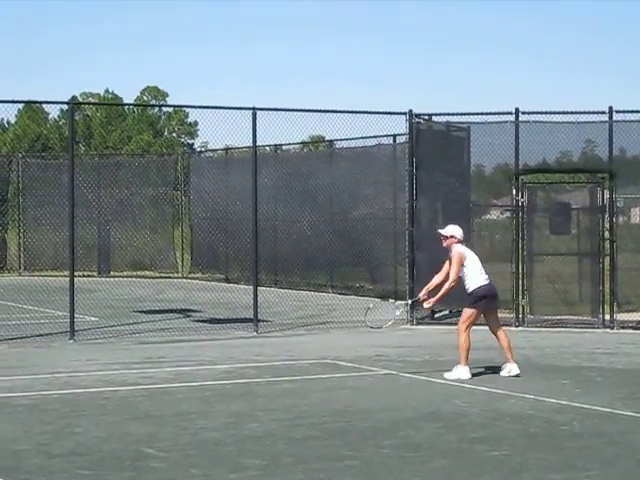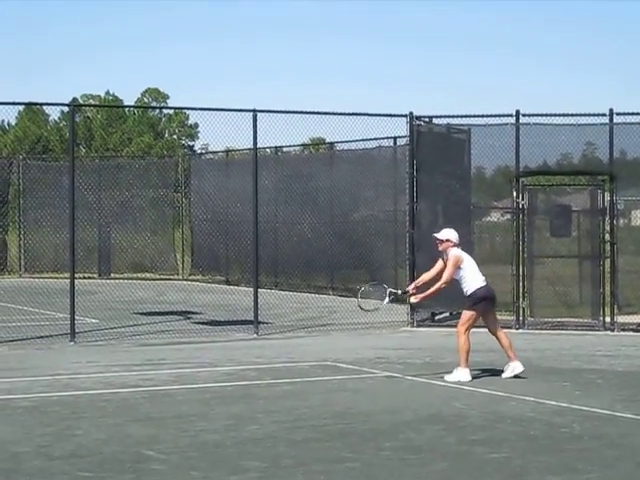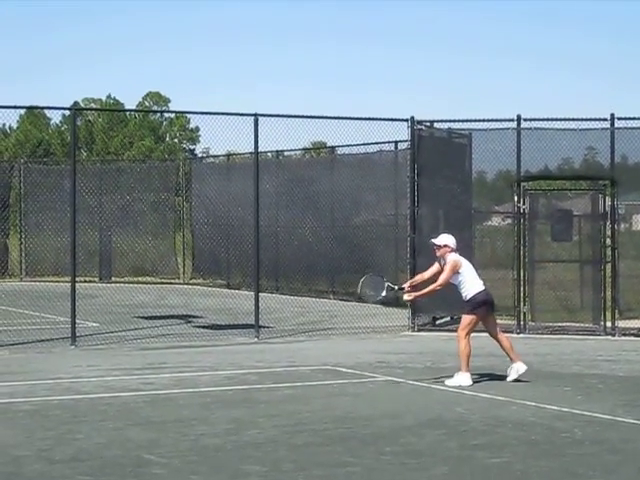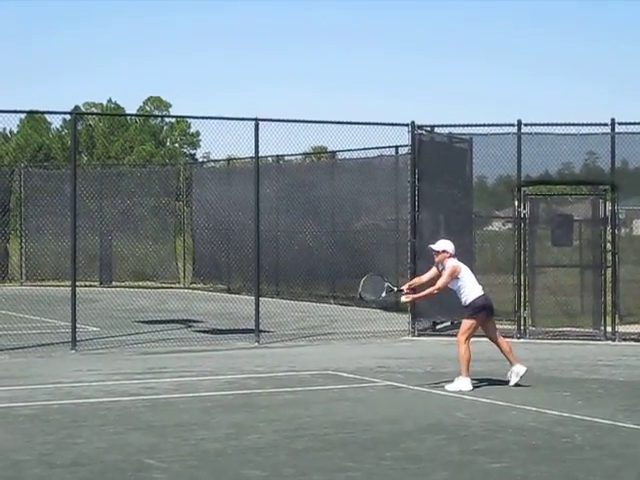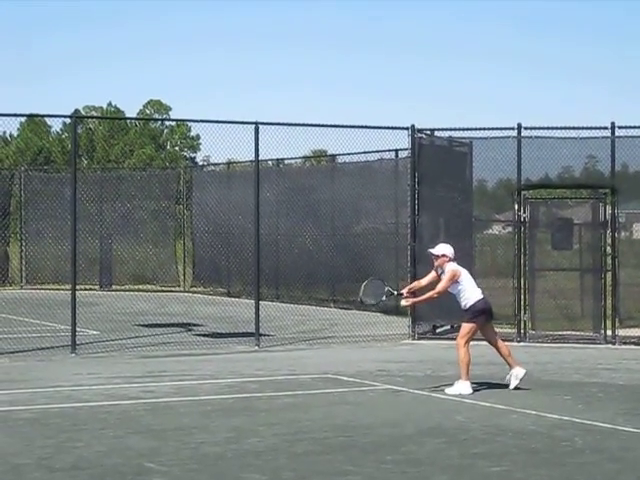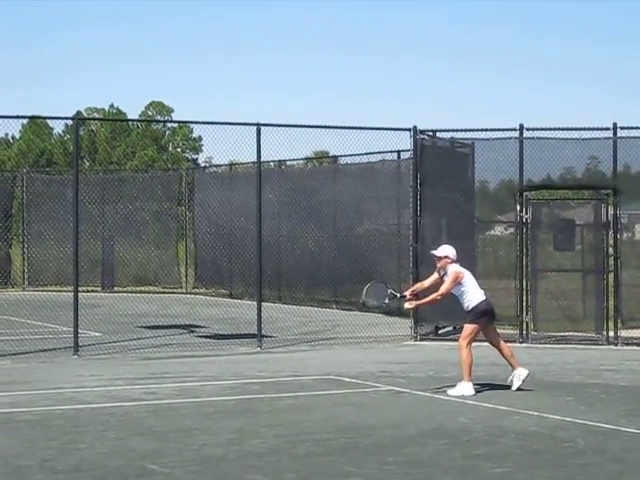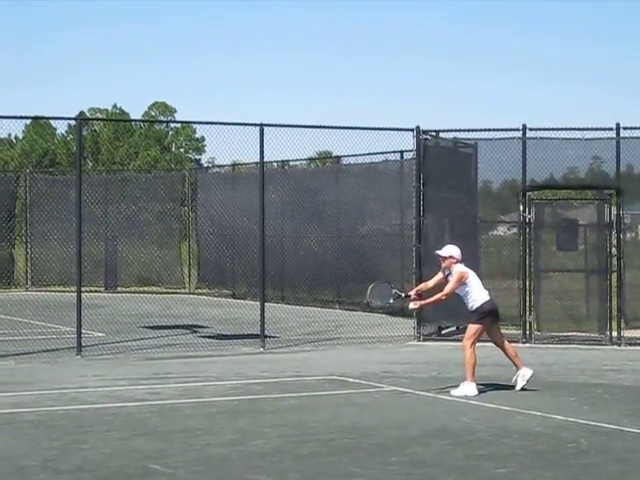
dt=0.1s
person 1, frame 1
left shoulder: (458, 253)
right shoulder: (454, 253)
left elbow: (452, 281)
right elbow: (442, 275)
left wrist: (435, 300)
right wrist: (425, 290)
left hip: (480, 292)
right hip: (487, 290)
left knee: (463, 328)
right knee: (496, 328)
left ankle: (463, 368)
right ankle: (511, 364)
person 1, frame 2
left shoulder: (455, 256)
right shoulder: (446, 256)
left elbow: (444, 282)
right elbow: (431, 273)
left wrist: (423, 296)
right wrist: (414, 285)
left hip: (478, 294)
right hip: (484, 293)
left knee: (462, 330)
right knee: (495, 329)
left ankle: (463, 371)
right ankle: (514, 363)
person 1, frame 3
left shoulder: (453, 261)
right shoulder: (442, 261)
left elbow: (438, 285)
right elbow: (425, 275)
left wrist: (416, 295)
right wrist: (410, 283)
left hip: (478, 299)
right hip: (482, 298)
left knee: (462, 335)
right knee: (495, 333)
left ankle: (464, 375)
right ankle: (517, 364)
person 1, frame 4
left shoulder: (452, 266)
right shoulder: (440, 266)
left elbow: (436, 289)
right elbow: (423, 278)
left wrist: (413, 297)
right wrist: (408, 285)
left hip: (477, 303)
right hip: (480, 303)
left knee: (462, 339)
right knee: (495, 337)
left ankle: (464, 380)
right ankle: (516, 367)
person 1, frame 5
left shoulder: (452, 270)
right shoulder: (440, 270)
left elbow: (436, 293)
right elbow: (422, 282)
left wrist: (413, 301)
right wrist: (408, 288)
left hip: (477, 307)
right hip: (479, 307)
left knee: (461, 343)
right knee: (494, 340)
left ankle: (464, 384)
right ankle: (515, 369)
person 1, frame 6
left shoulder: (455, 272)
right shoulder: (442, 271)
left elbow: (439, 295)
right elbow: (425, 283)
left wrist: (416, 303)
right wrist: (411, 290)
left hip: (479, 308)
right hip: (481, 308)
left knee: (464, 344)
right knee: (496, 341)
left ankle: (466, 385)
right ankle: (518, 370)
person 1, frame 7
left shoulder: (460, 272)
right shoulder: (447, 272)
left elbow: (444, 295)
right elbow: (429, 284)
left wrist: (421, 304)
right wrist: (415, 291)
left hip: (483, 309)
right hip: (485, 308)
left knee: (467, 344)
right knee: (500, 342)
left ankle: (469, 385)
right ankle: (522, 370)
